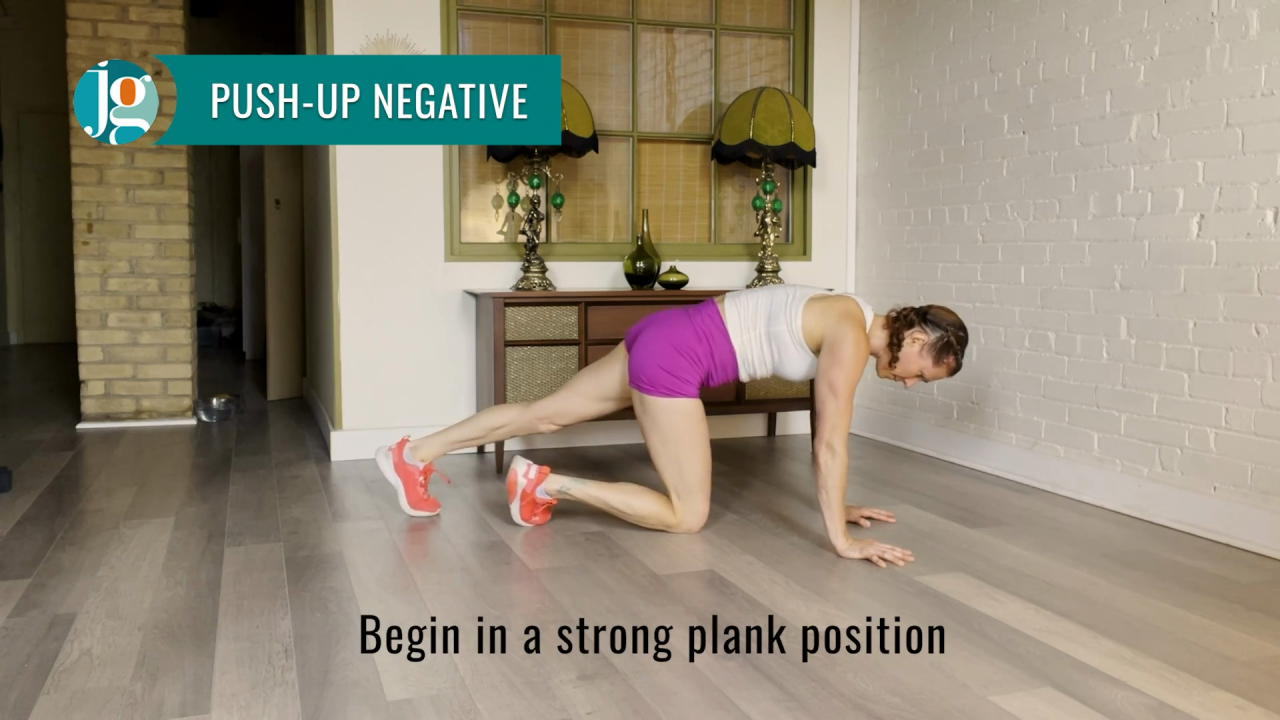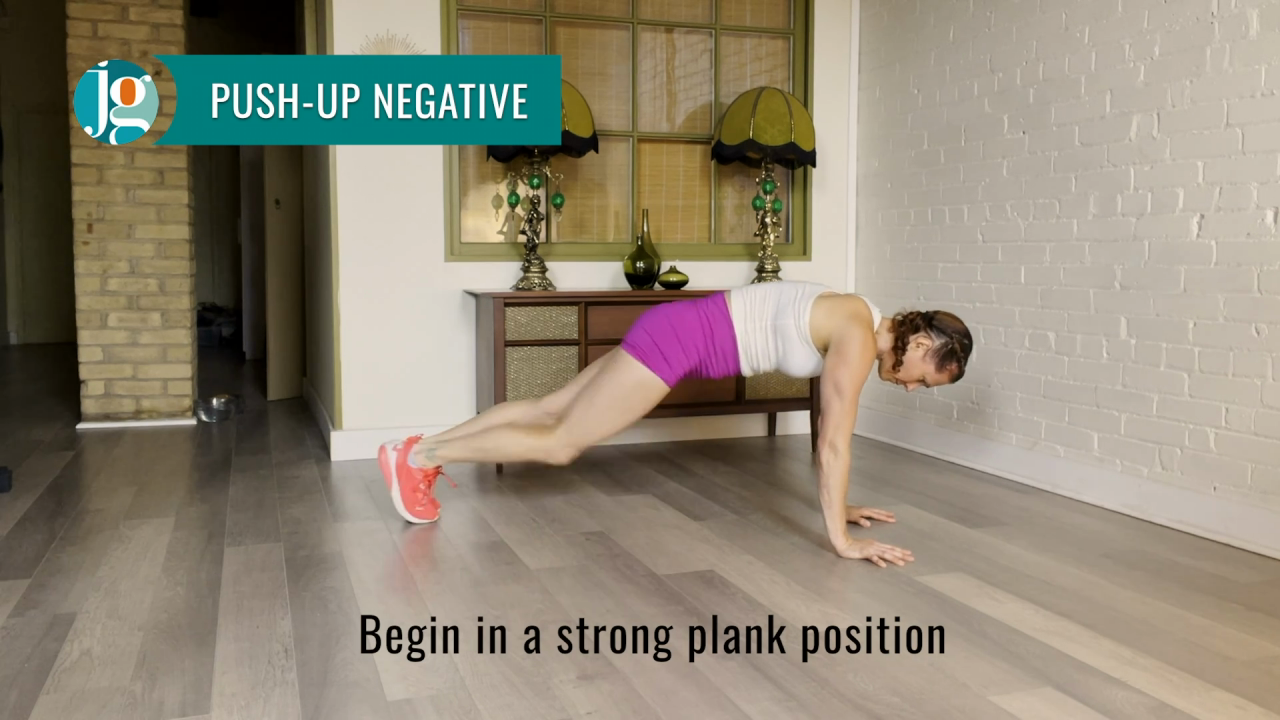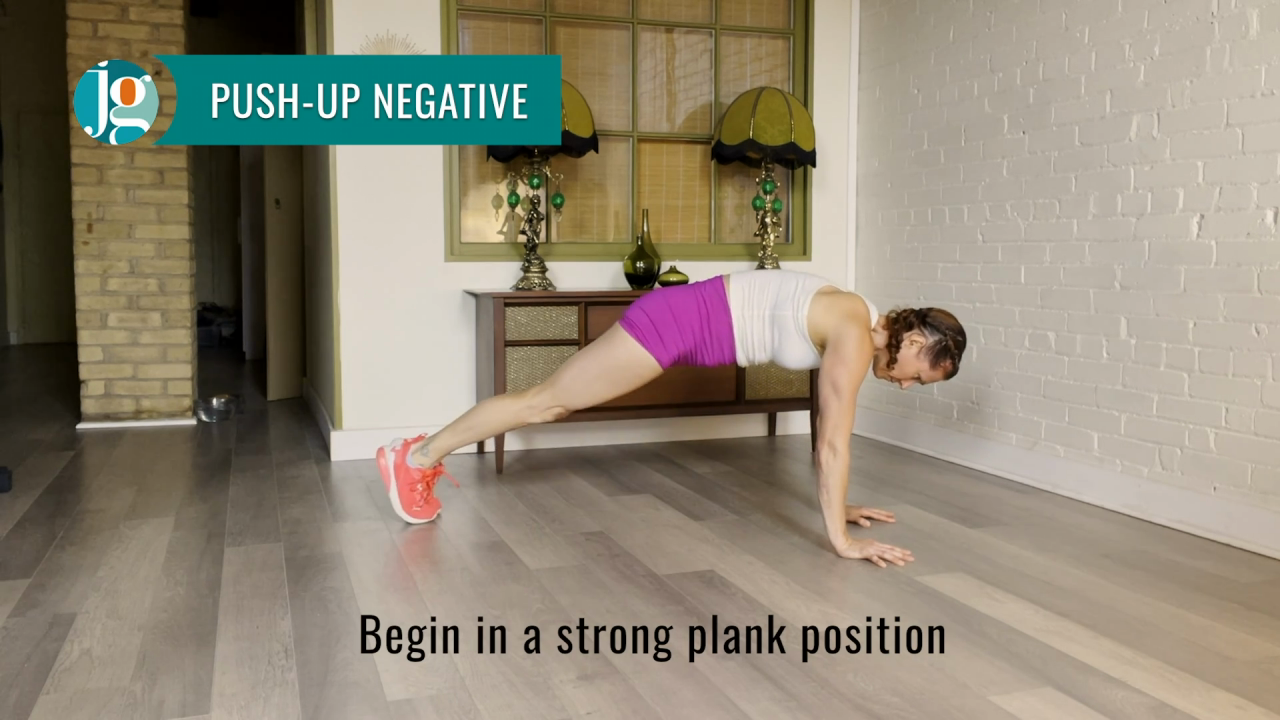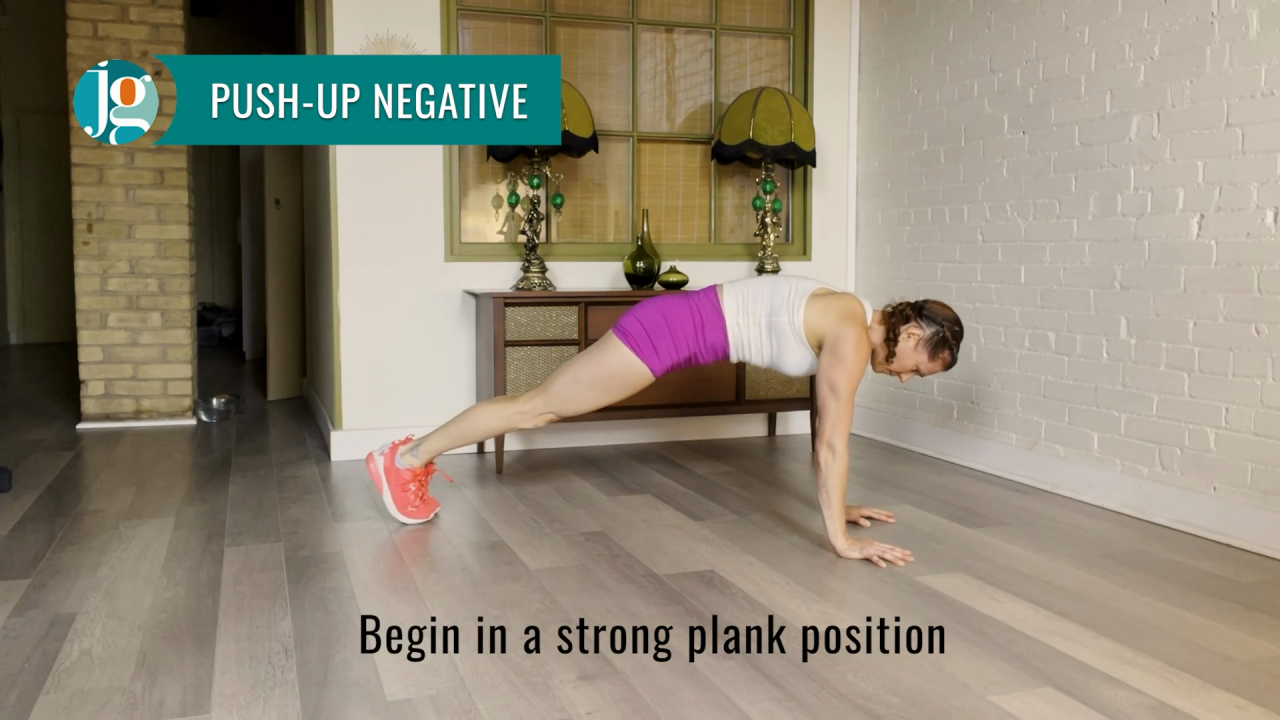
dt=0.4s
person 1, frame 1
left shoulder: (851, 324)
right shoulder: (851, 336)
left elbow: (828, 434)
right elbow: (830, 443)
left wrist: (839, 504)
right wrist: (840, 537)
left hip: (664, 339)
right hip: (674, 355)
left knee: (544, 414)
right knee: (688, 516)
left ankle: (412, 455)
right ankle: (544, 485)
person 1, frame 2
left shoulder: (855, 329)
right shoulder: (859, 336)
left elbow: (828, 427)
right elbow: (835, 443)
left wrist: (840, 506)
right wrist: (840, 538)
left hip: (677, 333)
right hip: (675, 338)
left knee: (554, 411)
right knee: (559, 444)
left ankle: (429, 446)
right ankle: (416, 457)
person 1, frame 3
left shoulder: (856, 325)
right shoulder: (855, 335)
left elbow: (827, 429)
right elbow: (833, 442)
left wrist: (839, 505)
right wrist: (841, 539)
left hip: (680, 320)
right hip: (674, 321)
left knee: (554, 404)
right knee: (545, 401)
left ankle: (426, 451)
right ankle: (414, 457)
person 1, frame 4
left shoulder: (847, 323)
right shoulder: (852, 333)
left elbow: (827, 429)
right elbow: (832, 442)
left wrist: (839, 505)
right wrist: (841, 539)
left hip: (678, 326)
right hip: (669, 329)
left knee: (547, 407)
right knee: (539, 406)
left ankle: (418, 453)
right ankle: (405, 458)
